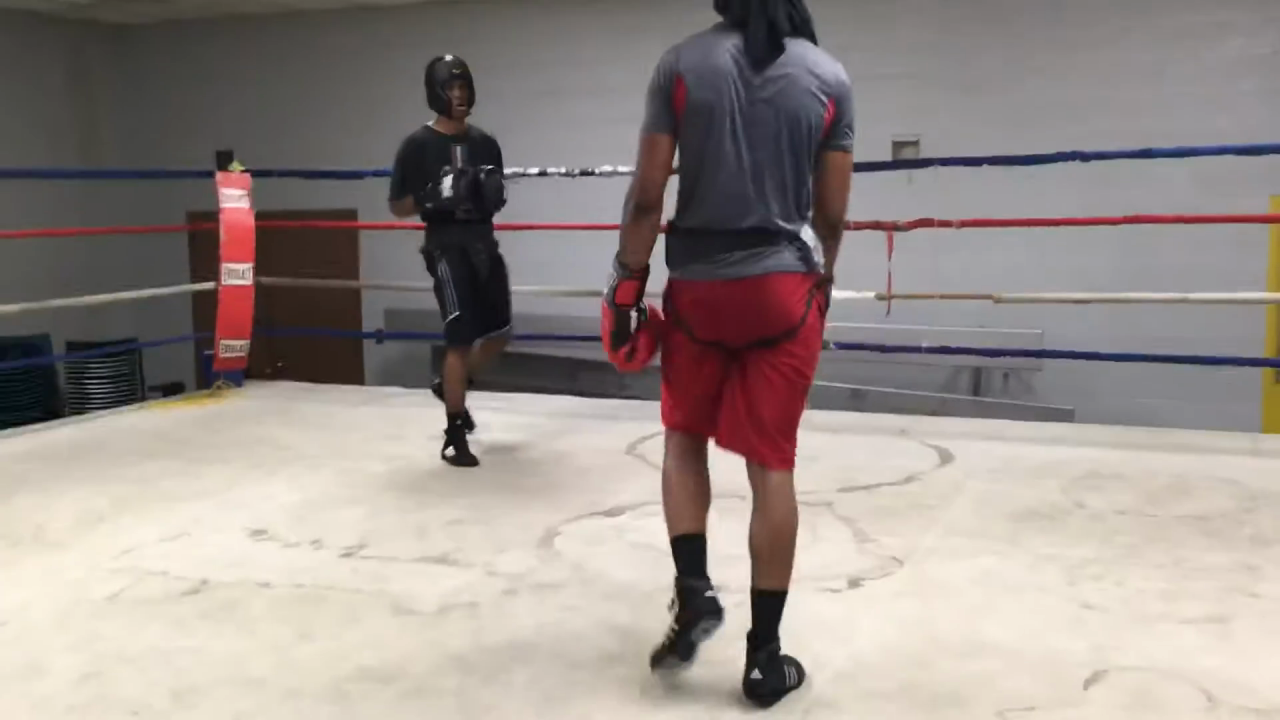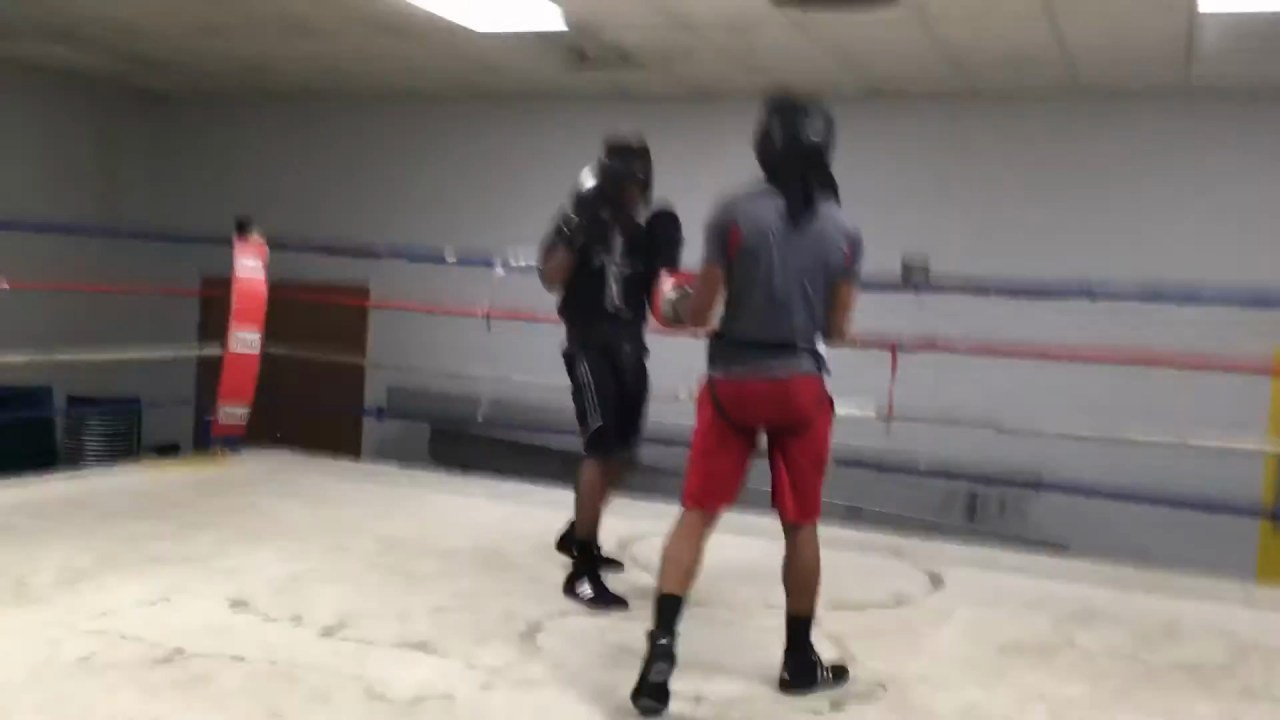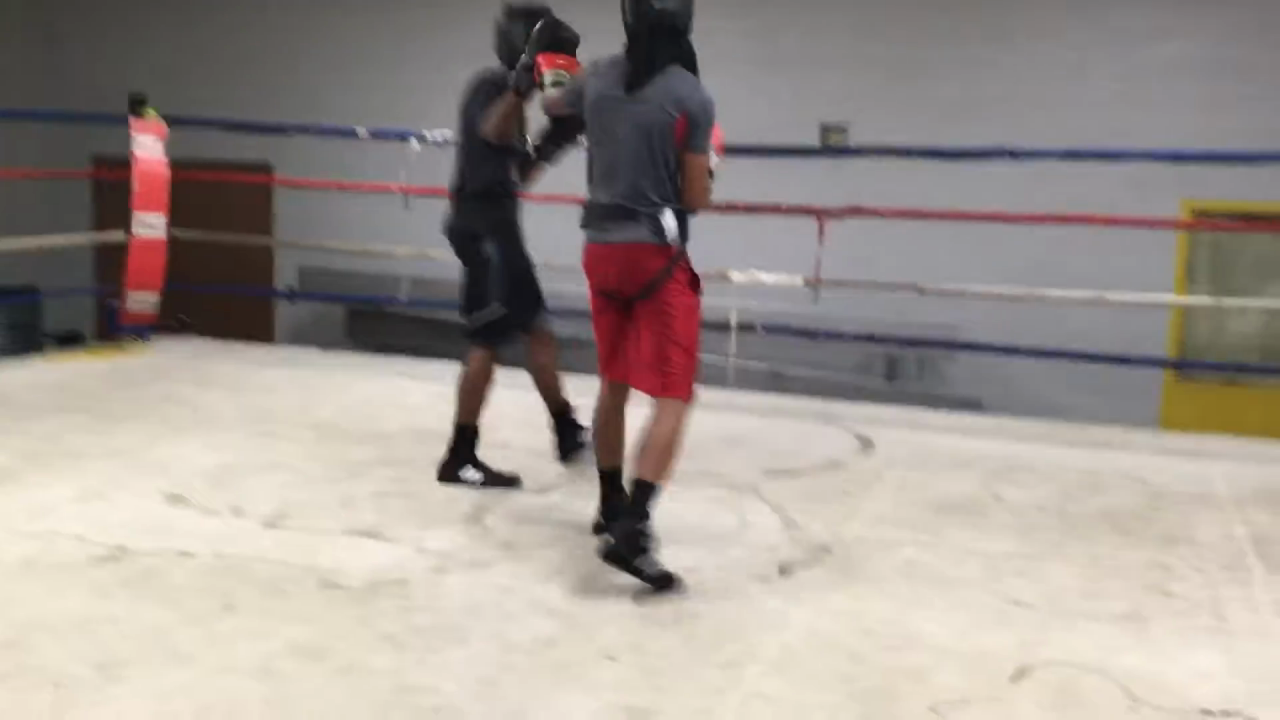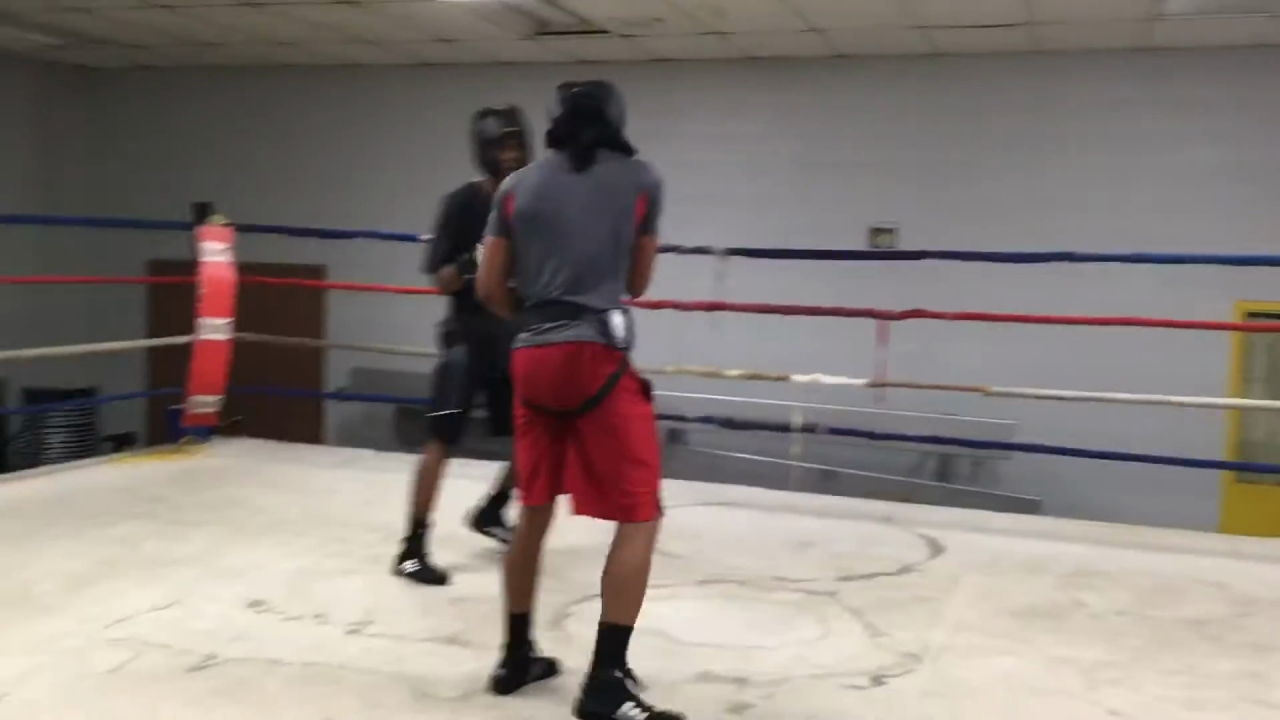
dt=1s
person 1, frame 1
left shoulder: (680, 65)
right shoulder: (827, 78)
left elbow: (647, 198)
right elbow: (831, 215)
left wrist: (625, 287)
right wrist: (815, 293)
left hip: (699, 291)
right hip: (782, 290)
left knee: (684, 439)
right knee: (771, 470)
left ankle: (694, 593)
right ankle: (763, 654)
person 1, frame 2
left shoulder: (734, 213)
right shoulder: (844, 231)
left elbow: (695, 312)
right elbow: (836, 328)
left wrist: (670, 301)
left hip: (733, 383)
right hip: (801, 388)
left knee: (696, 515)
right knee: (801, 527)
left ankle: (661, 646)
right ankle: (798, 659)
person 1, frame 3
left shoulder: (597, 77)
right shoulder: (691, 97)
left elbow: (555, 106)
right elbow: (695, 199)
left wrist: (558, 81)
right wrist: (707, 157)
left hip: (601, 248)
right hip: (655, 254)
left knee: (615, 383)
right knee: (672, 397)
left ankle: (615, 508)
right ankle: (629, 533)
person 1, frame 4
left shoulder: (519, 186)
right shoulder: (641, 180)
left elbow: (489, 288)
right elbow: (638, 282)
left hip: (532, 357)
right hip: (597, 356)
left knee: (536, 510)
right knee: (637, 517)
left ankle: (516, 656)
person 2, frame 1
left shoulder: (485, 143)
right shoulder: (418, 145)
right elbow: (397, 207)
left wrist: (493, 192)
right wrist: (431, 198)
left hip: (484, 242)
right hip: (447, 246)
left knee: (497, 334)
right knee: (459, 338)
left ankle: (449, 390)
right ankle: (453, 436)
person 2, frame 2
left shoulder: (646, 233)
right shoulder: (576, 224)
left elbow: (656, 299)
right elbow: (550, 279)
left wrist: (667, 255)
right wrist: (577, 222)
left hip: (630, 348)
right hip: (589, 346)
left knee: (619, 454)
right knee: (600, 451)
left ankle: (577, 536)
right ankle: (583, 572)
person 2, frame 3
left shoulder: (511, 92)
right shoulder: (492, 85)
right elbow: (494, 133)
left wrist: (554, 141)
right wrist: (528, 74)
left hip: (499, 225)
right hip: (481, 224)
left knee: (536, 328)
right knee: (489, 341)
left ankle: (567, 430)
right ankle: (459, 457)
person 2, frame 4
right shoulder: (463, 202)
right elbow: (438, 278)
right wrist: (474, 261)
left hip: (513, 333)
right hip: (470, 334)
right knee: (443, 441)
left ankle: (491, 511)
right ankle: (412, 547)
